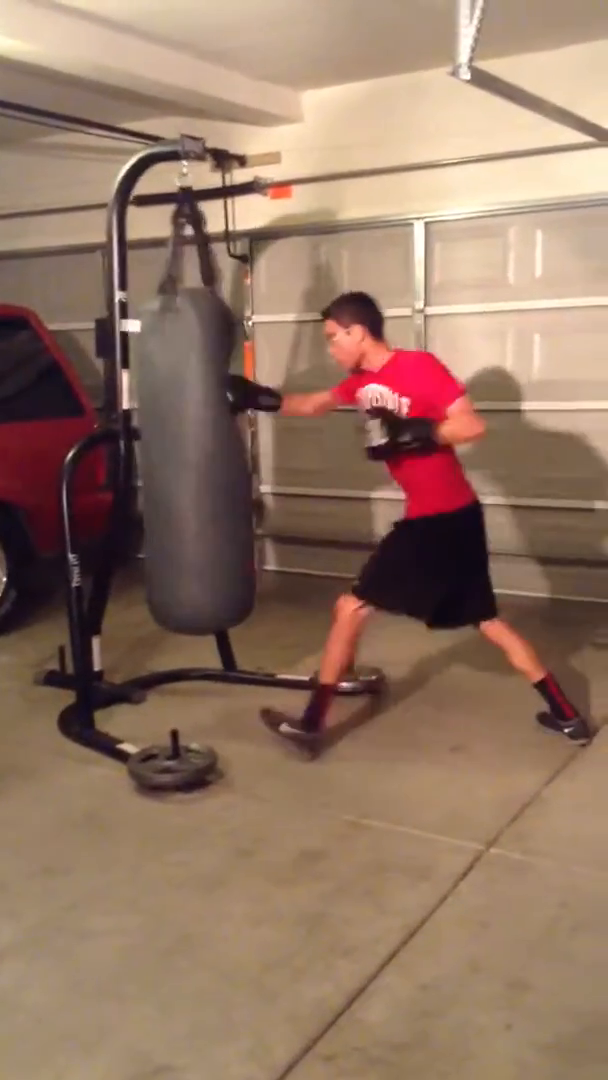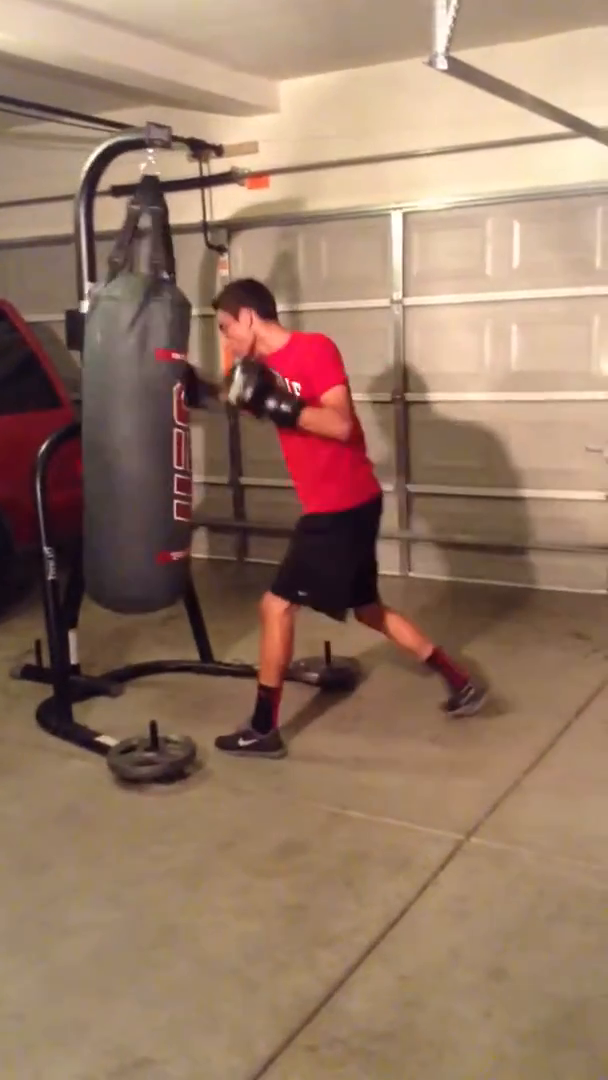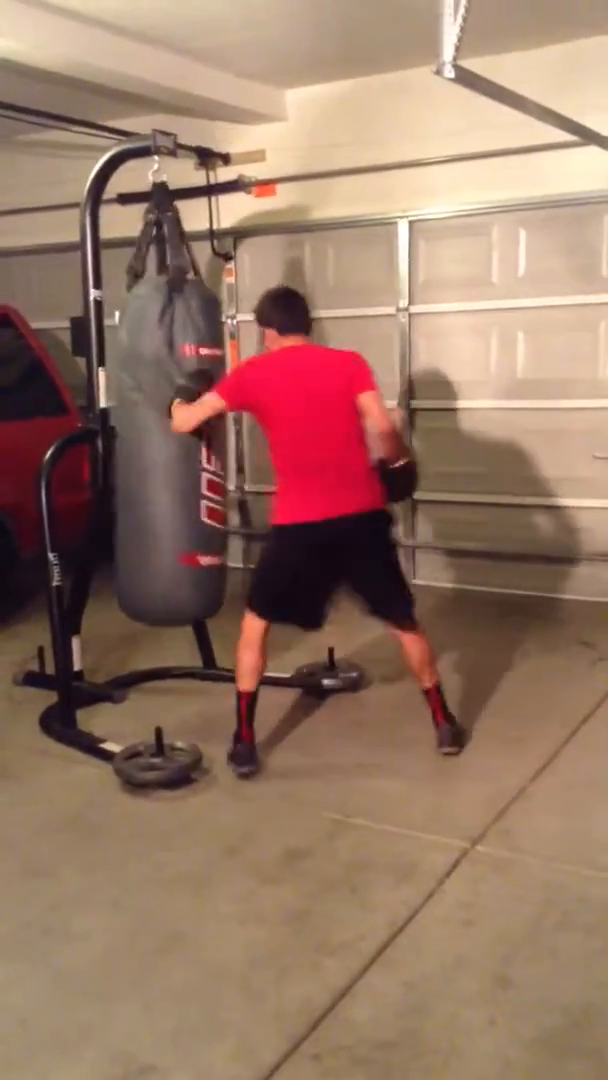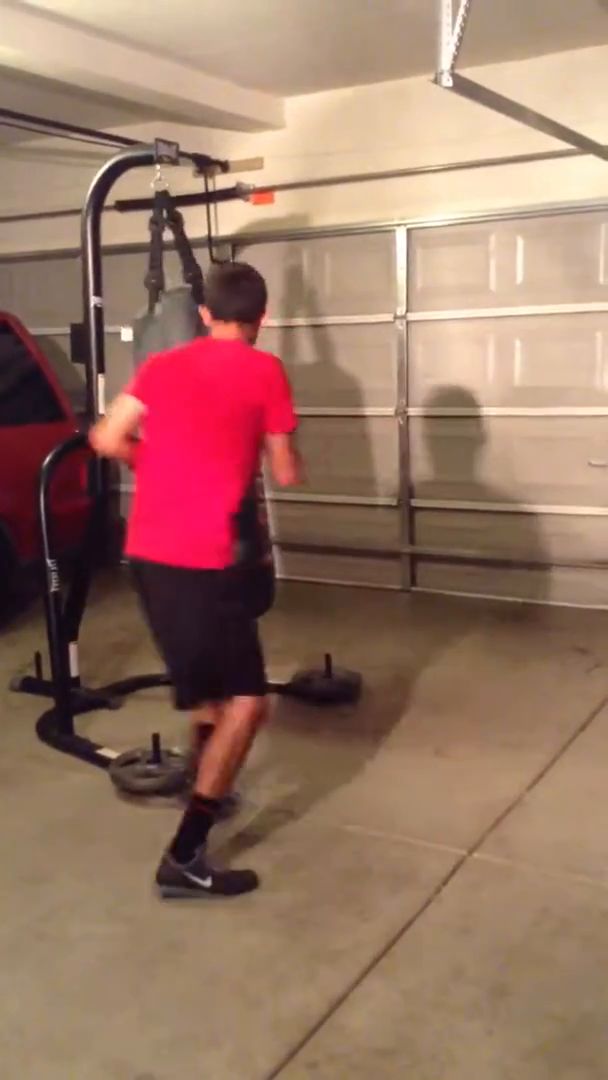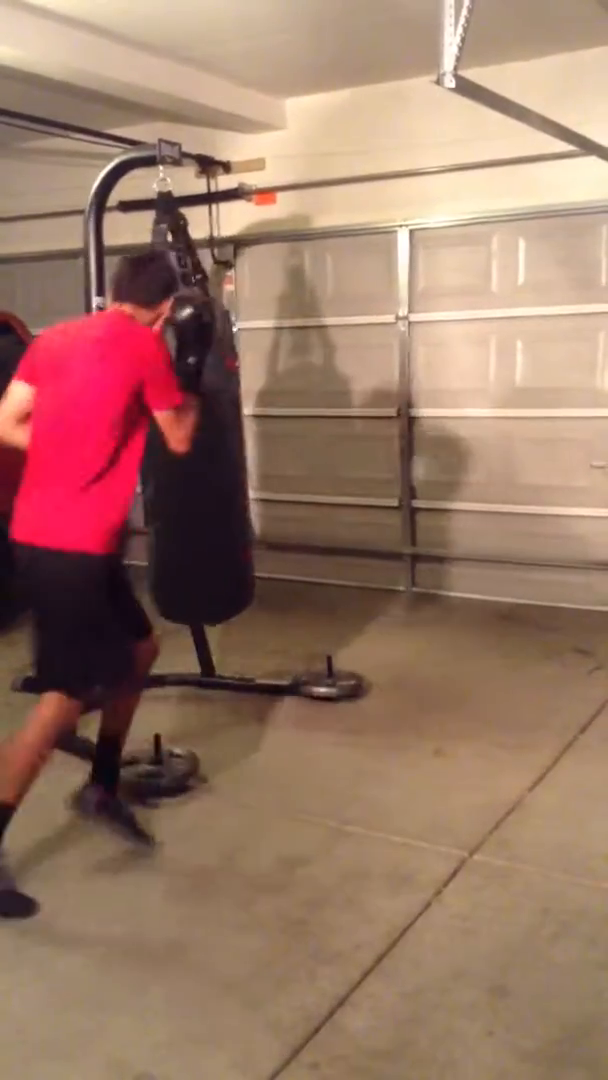
dt=0.5s
person 1, frame 1
left shoulder: (420, 367)
right shoulder: (363, 379)
left elbow: (472, 426)
right elbow: (311, 405)
left wrist: (417, 435)
left hip: (442, 517)
right hip: (455, 512)
left knee: (350, 608)
right knee: (488, 621)
left ankle: (311, 724)
right ankle: (567, 715)
person 1, frame 2
left shoulder: (314, 348)
right shoulder: (274, 361)
left elbow: (345, 425)
left wrist: (280, 407)
left hip: (340, 509)
right hip: (345, 505)
left knee: (277, 607)
right knee: (366, 607)
left ankle: (263, 729)
right ankle: (458, 684)
person 1, frame 3
left shoulder: (254, 372)
right shoulder: (349, 364)
left elbow: (184, 424)
right elbow: (382, 426)
left wrist: (176, 403)
right wrist: (394, 459)
left hip: (298, 522)
right hip: (363, 514)
left knee: (256, 622)
right knee: (402, 621)
left ankle: (244, 743)
right ankle: (444, 723)
person 1, frame 4
left shoulder: (162, 363)
right shoulder: (265, 372)
left elbow: (107, 439)
right elbow: (287, 476)
left hip: (147, 548)
right hip: (200, 559)
left knee: (210, 675)
right knee: (245, 702)
left ankle: (205, 787)
right ankle: (183, 858)
person 1, frame 5
right shoulder: (147, 346)
right elbow: (181, 441)
right wrist: (193, 382)
right hip: (75, 545)
left knee: (139, 646)
right knee: (65, 695)
left ankle: (103, 784)
